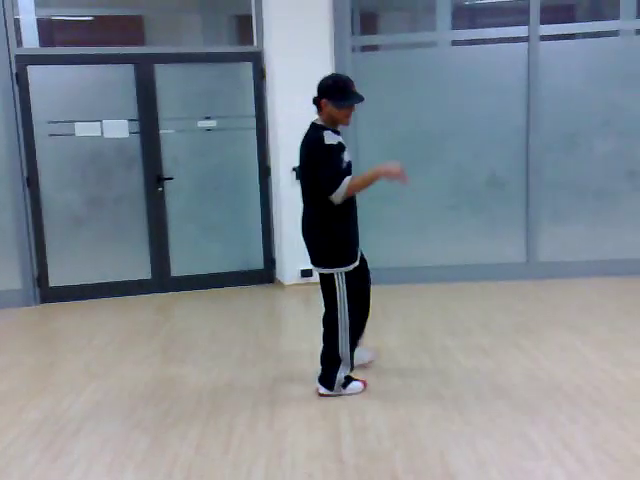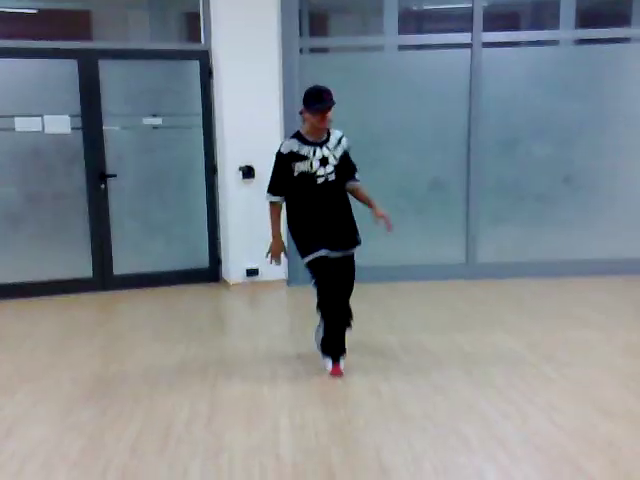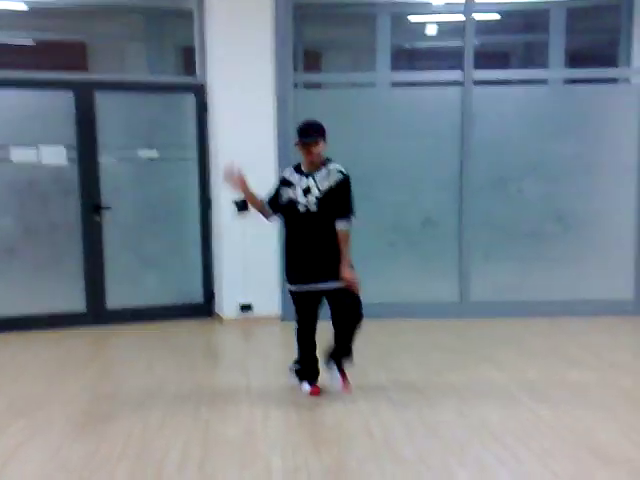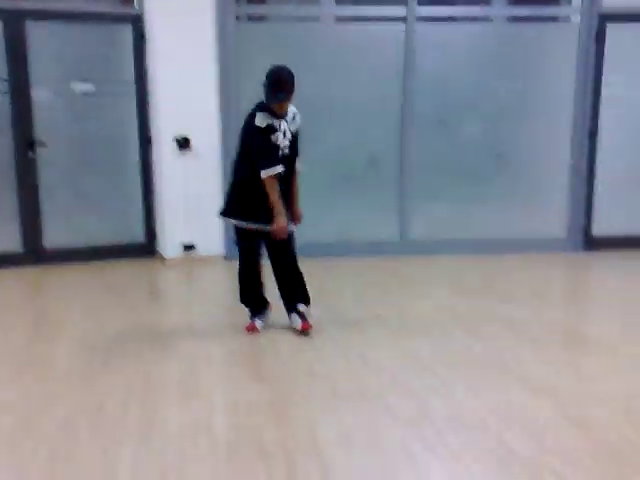
dt=0.5s
person 1, frame 1
left shoulder: (320, 137)
right shoulder: (324, 140)
right elbow: (339, 192)
right wrist: (379, 172)
left hip: (336, 233)
right hip: (329, 237)
left knee: (358, 288)
right knee: (340, 305)
left ankle: (347, 349)
right ankle: (333, 379)
person 1, frame 2
left shoulder: (338, 141)
right shoulder: (290, 149)
left elbow: (349, 181)
right elbow: (276, 196)
left wrist: (374, 207)
right wrist: (276, 236)
left hip: (341, 229)
right hip: (310, 233)
left knee: (344, 286)
right knee: (328, 289)
left ankle: (332, 336)
right ankle: (332, 352)
person 1, frame 3
left shoulder: (337, 175)
right shoulder: (289, 177)
left elbow: (343, 224)
right elbow: (270, 211)
left wrist: (347, 265)
right wrist: (246, 190)
left hip: (332, 264)
right hip: (300, 267)
left knee: (349, 315)
right knee: (306, 323)
left ankle: (337, 360)
right ankle: (307, 374)
person 1, frame 4
left shoulder: (293, 117)
right shoulder: (258, 120)
right elbow: (267, 170)
left wrist: (294, 204)
right wrist: (279, 213)
left hip: (279, 204)
right hip: (247, 205)
left knee: (286, 261)
right knee: (249, 262)
left ankle: (297, 309)
right ankle: (256, 311)
